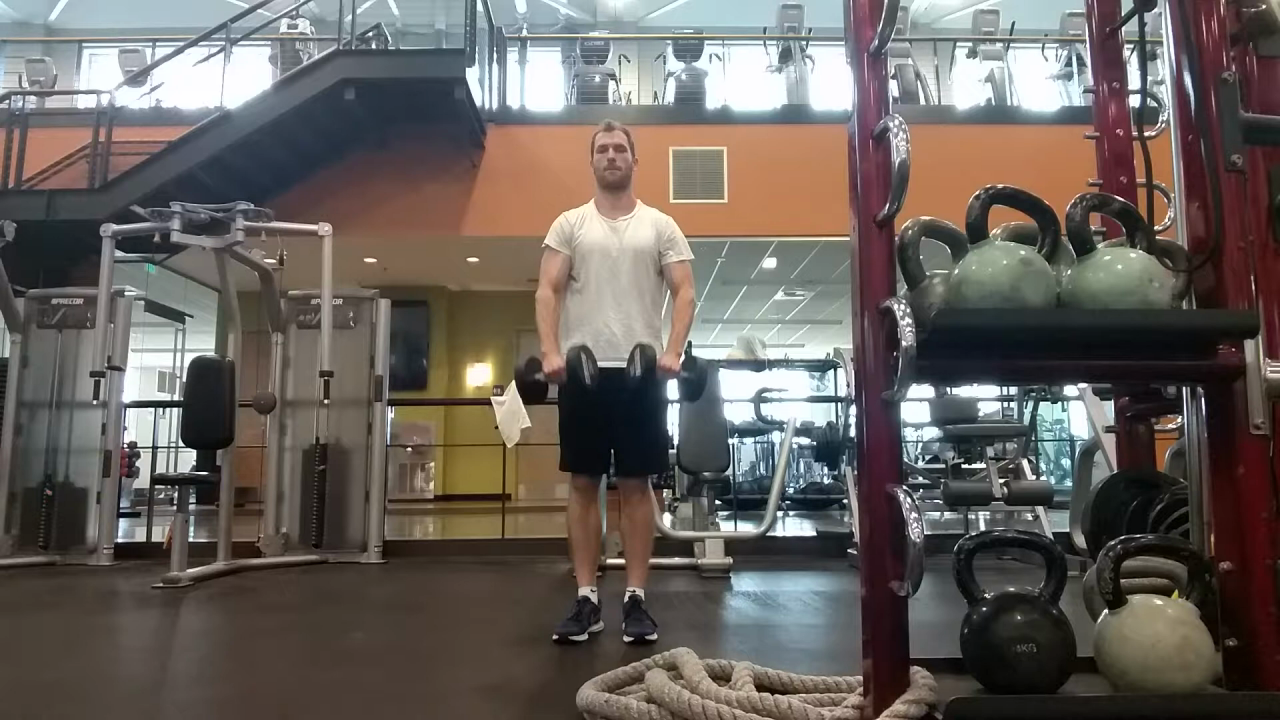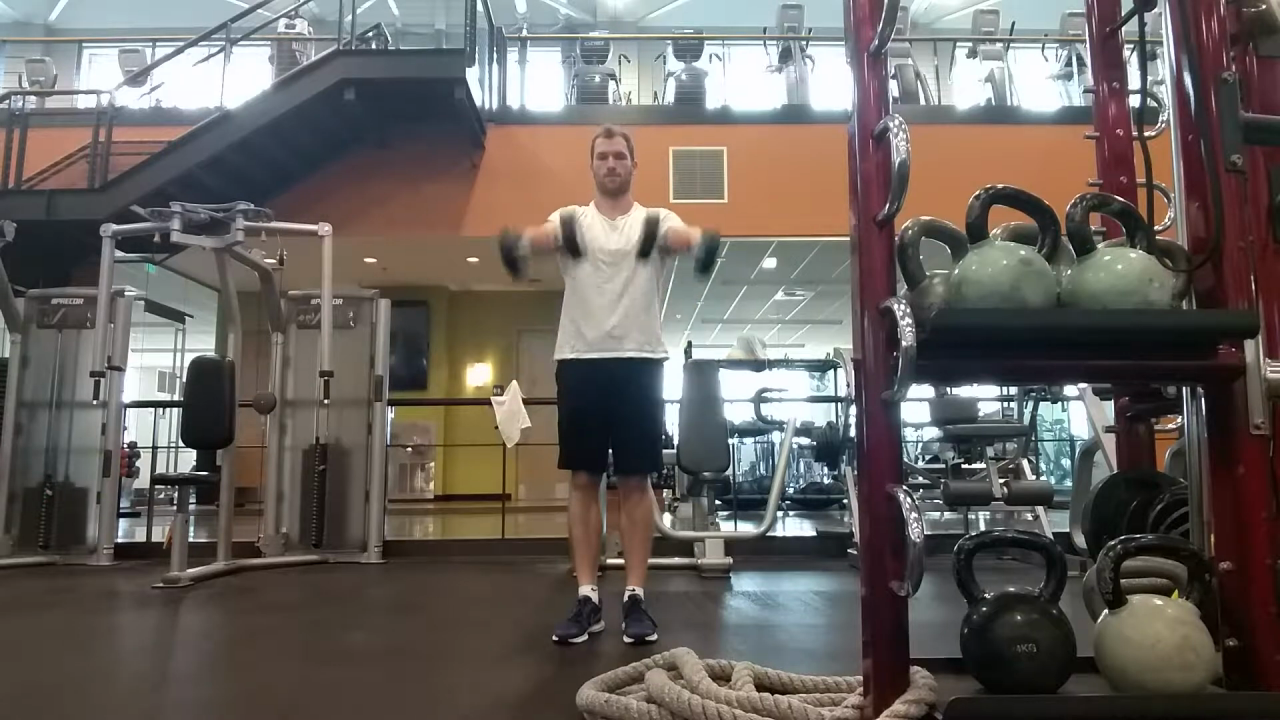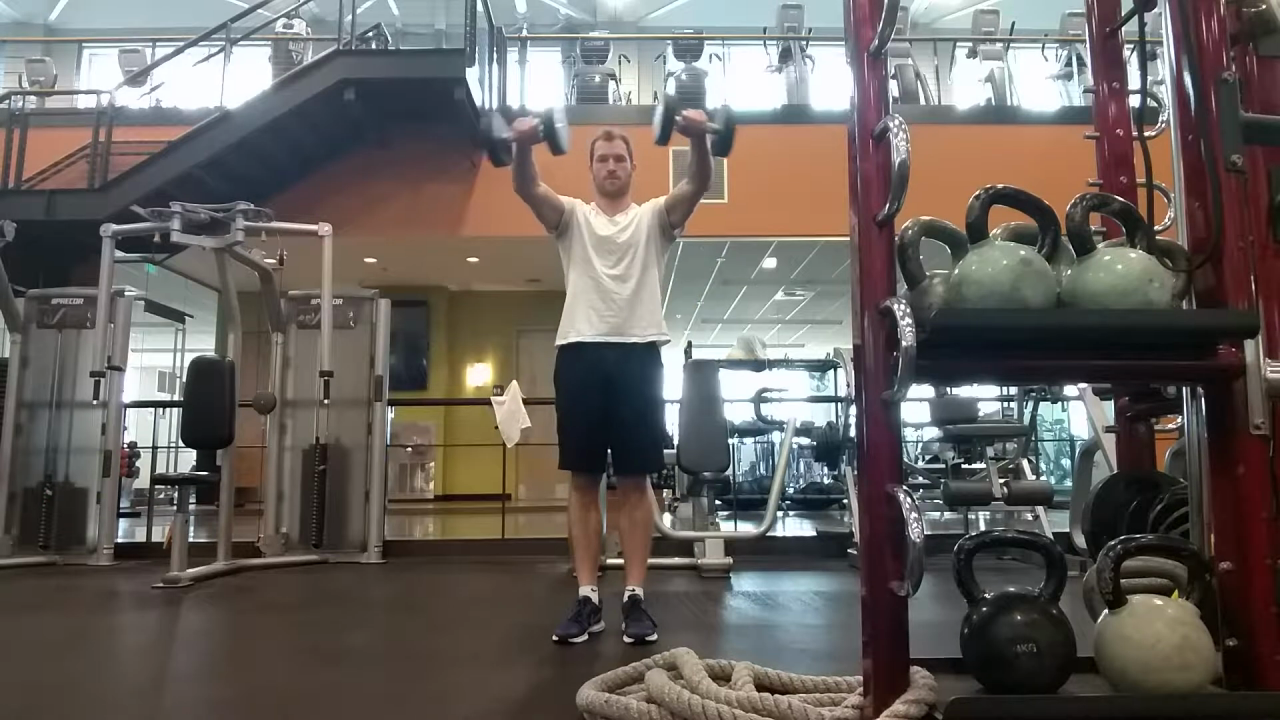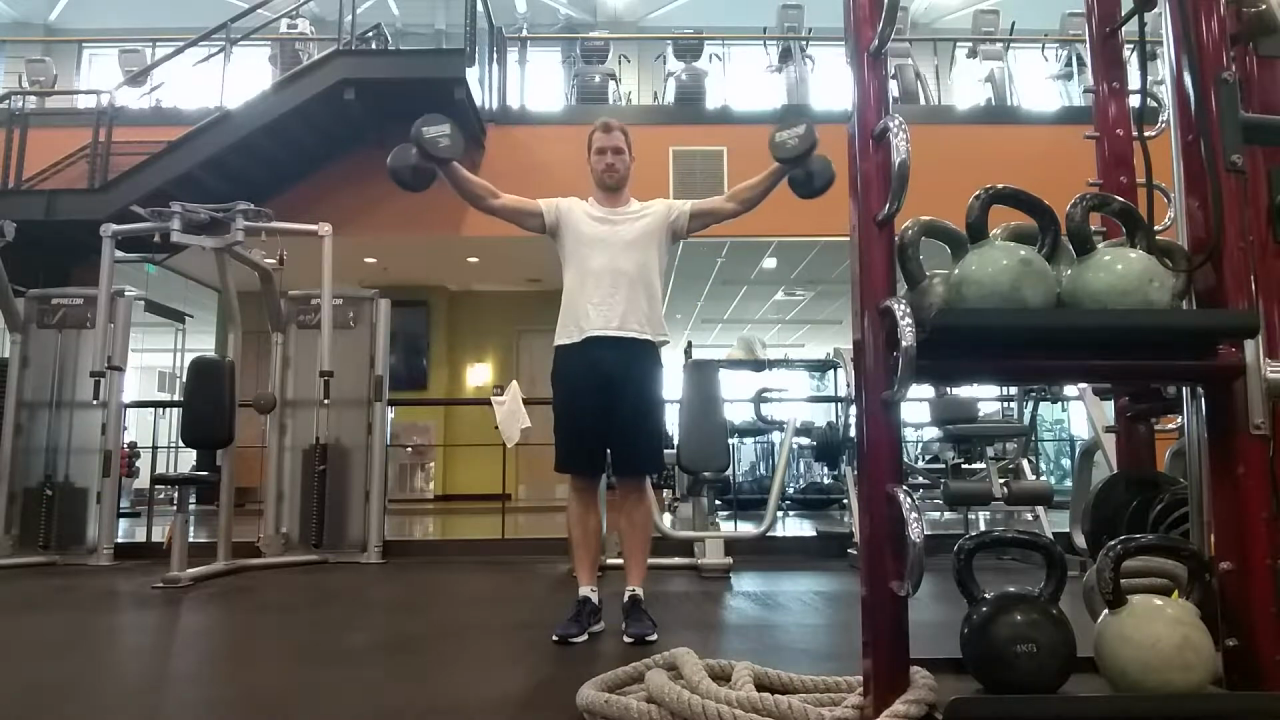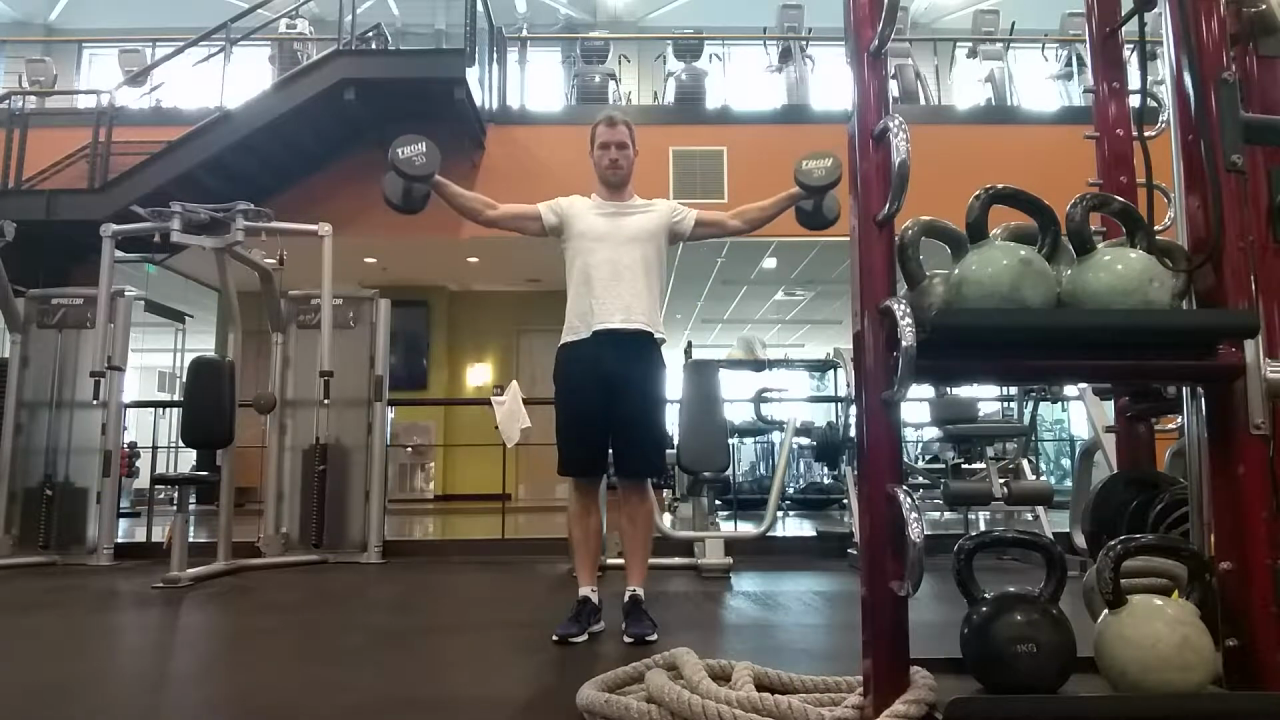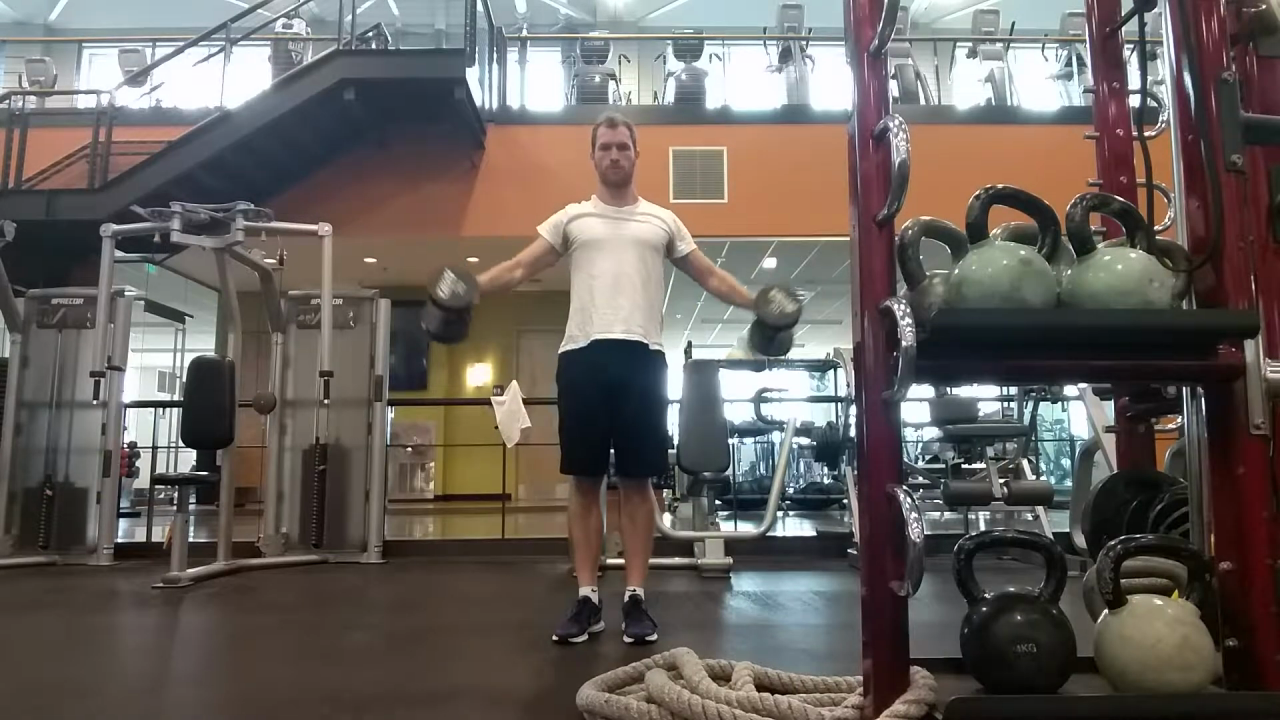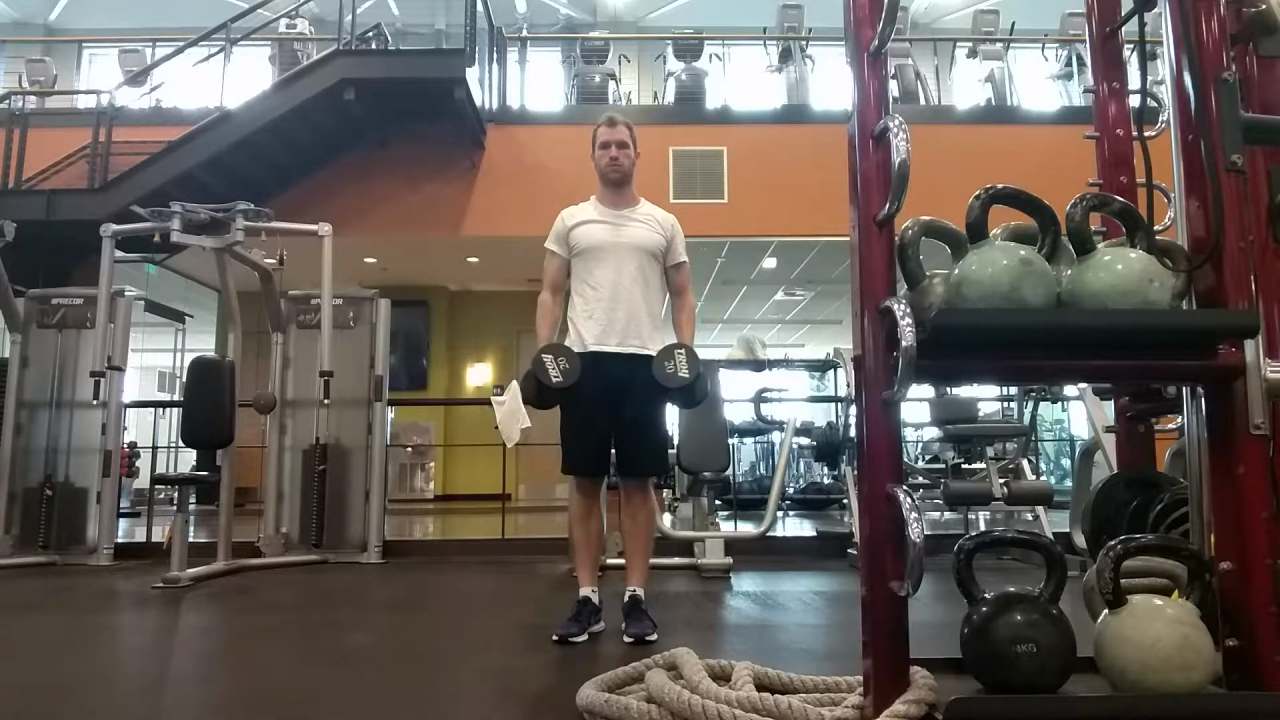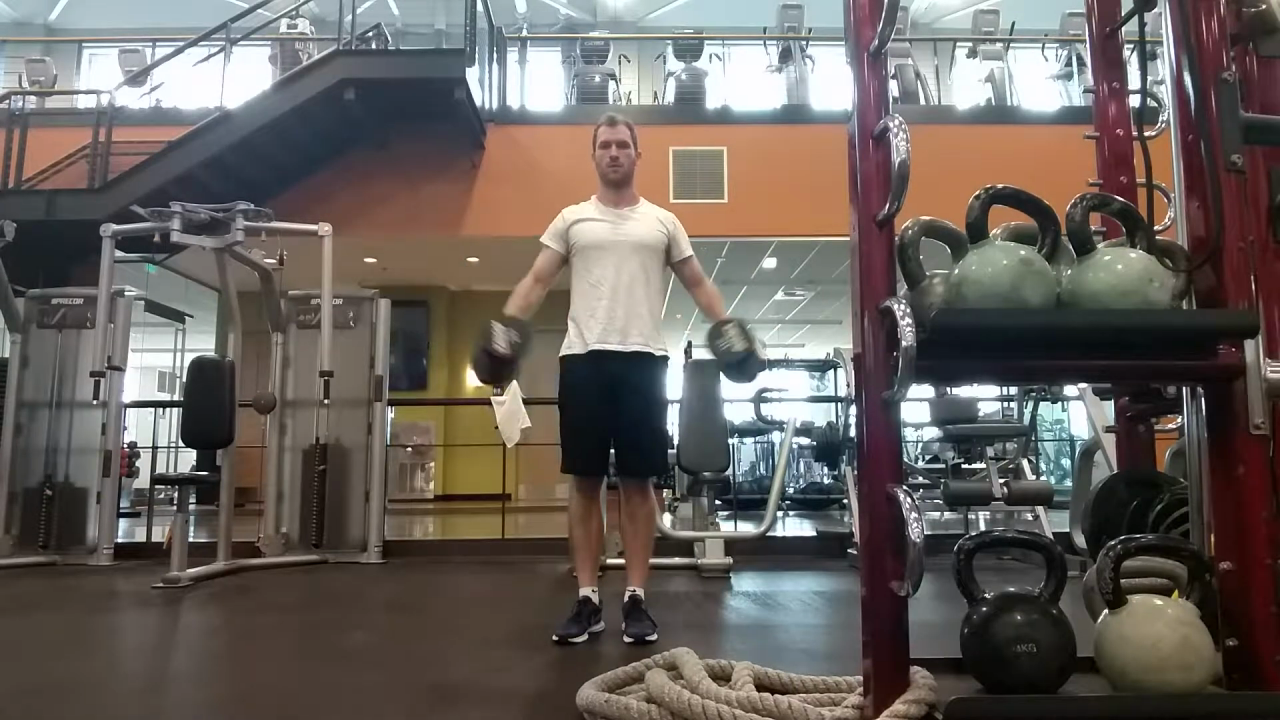
dt=0.7s
person 1, frame 1
left shoulder: (660, 225)
right shoulder: (569, 223)
left elbow: (684, 292)
right elbow: (548, 291)
left wrist: (673, 351)
right wrist: (550, 351)
left knee: (636, 484)
right knee: (583, 483)
left ankle: (635, 598)
right ankle: (586, 599)
person 1, frame 2
left shoulder: (656, 219)
right shoulder: (572, 219)
left elbow: (685, 237)
right elbow: (542, 235)
left wrist: (688, 238)
right wrist: (535, 237)
left hip: (639, 361)
right hip: (581, 360)
left knee: (635, 481)
right knee: (584, 480)
left ankle: (635, 597)
right ankle: (587, 598)
person 1, frame 3
left shoulder: (655, 217)
right shoulder: (571, 216)
left elbow: (698, 184)
right elbow: (526, 187)
left wrist: (698, 139)
right wrist: (524, 145)
left hip: (638, 353)
right hip: (581, 353)
left knee: (635, 480)
right knee: (583, 479)
left ankle: (635, 597)
right ankle: (587, 598)
person 1, frame 4
left shoulder: (660, 214)
right shoulder: (565, 213)
left elbow: (731, 203)
right elbow: (493, 200)
left wrist: (781, 167)
right wrist: (445, 165)
left hip: (636, 353)
right hip: (578, 353)
left knee: (634, 480)
right knee: (582, 481)
left ankle: (635, 598)
right ankle: (587, 598)
person 1, frame 5
left shoulder: (661, 213)
right shoulder: (568, 210)
left elbow: (735, 221)
right elbow: (491, 213)
left wrist: (796, 195)
right wrist: (433, 182)
left hip: (639, 351)
right hip: (580, 352)
left knee: (636, 481)
right knee: (583, 481)
left ankle: (634, 599)
right ankle: (587, 599)
person 1, frame 6
left shoulder: (662, 220)
right shoulder: (571, 218)
left elbow: (710, 275)
right elbow: (519, 267)
left wrist: (758, 302)
left hip: (642, 357)
right hip: (583, 356)
left knee: (637, 481)
right knee: (584, 481)
left ankle: (635, 598)
right ankle: (587, 598)
person 1, frame 7
left shoulder: (663, 223)
right shoulder: (570, 220)
left elbow: (682, 295)
right elbow: (551, 293)
left wrist: (685, 353)
right wrist: (544, 353)
left hip: (644, 363)
right hip: (584, 362)
left knee: (638, 482)
right knee: (585, 482)
left ankle: (635, 598)
right ankle: (587, 599)
person 1, frame 8
left shoulder: (663, 221)
right shoulder: (570, 219)
left elbow: (698, 282)
right elbow: (537, 279)
left wrist: (726, 324)
right wrist: (507, 323)
left hip: (643, 361)
right hip: (584, 360)
left knee: (638, 481)
right knee: (585, 481)
left ankle: (635, 598)
right ankle: (587, 599)
